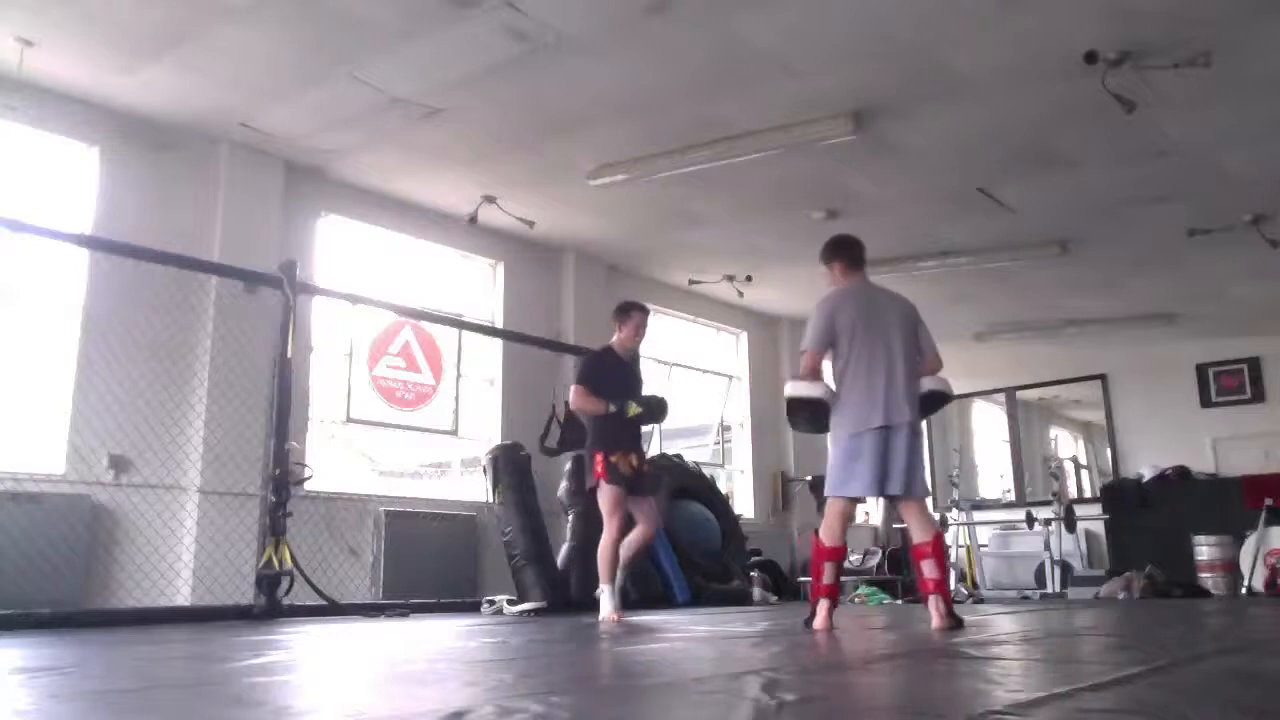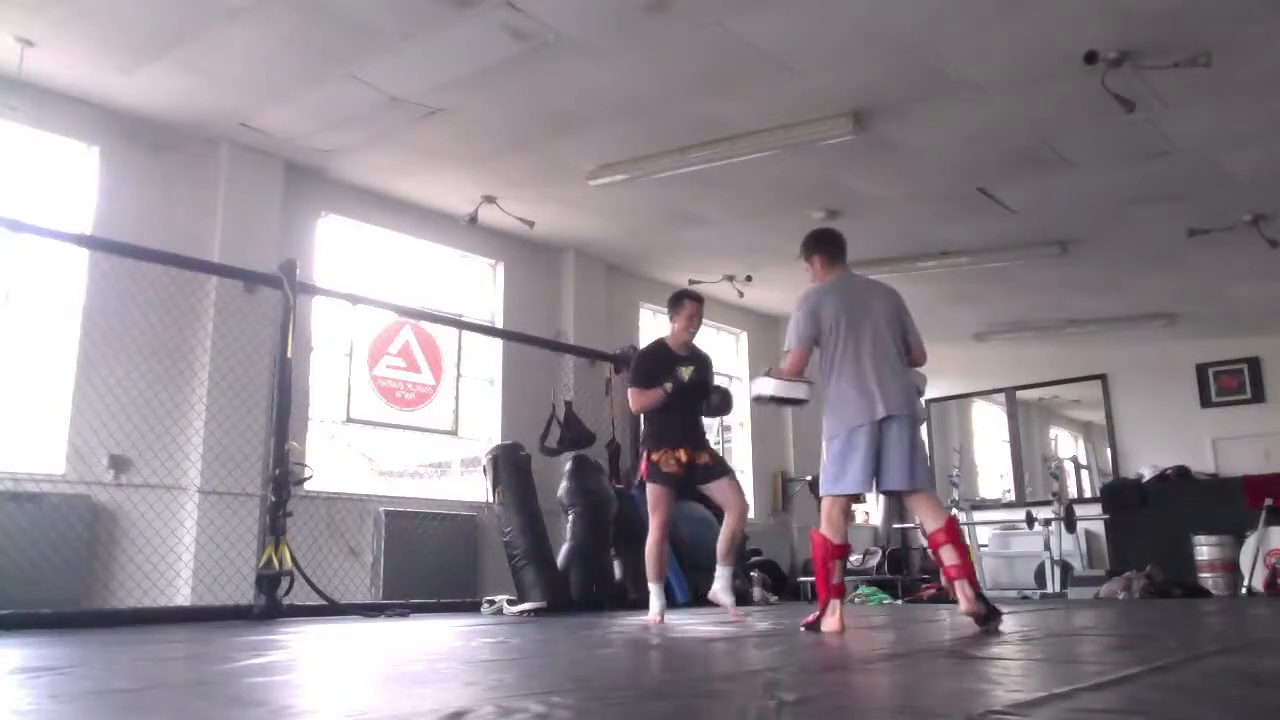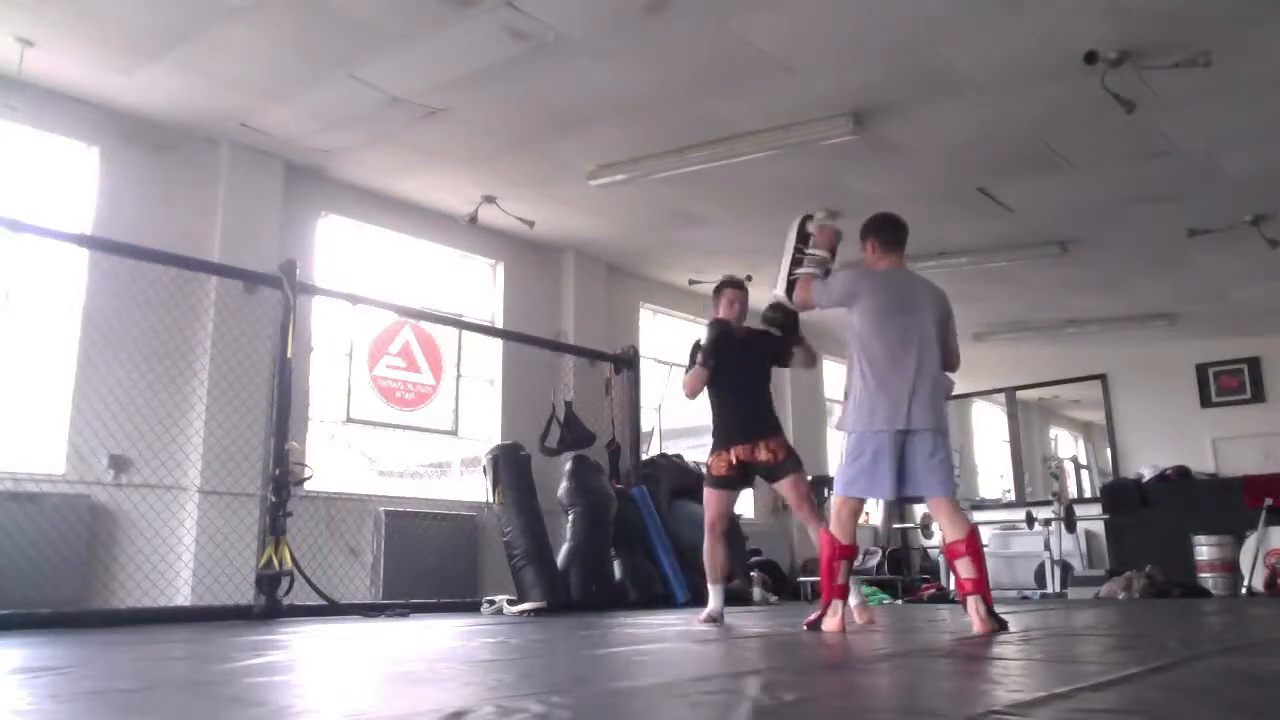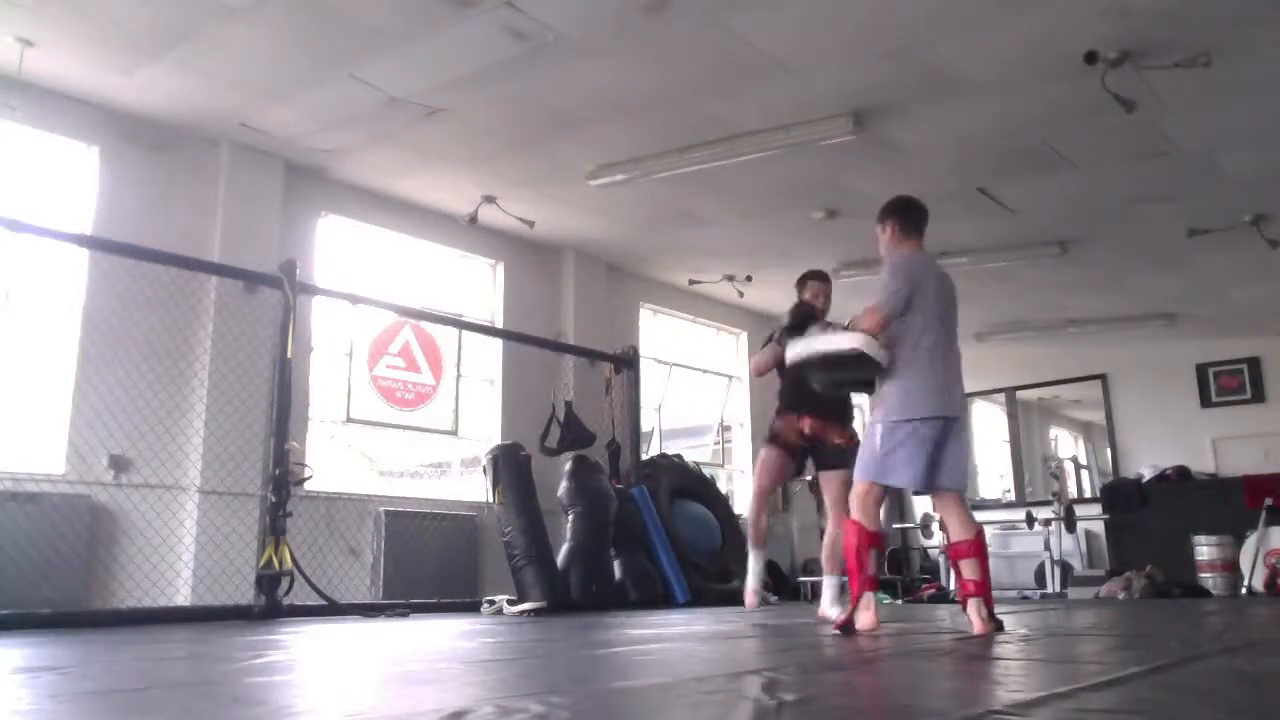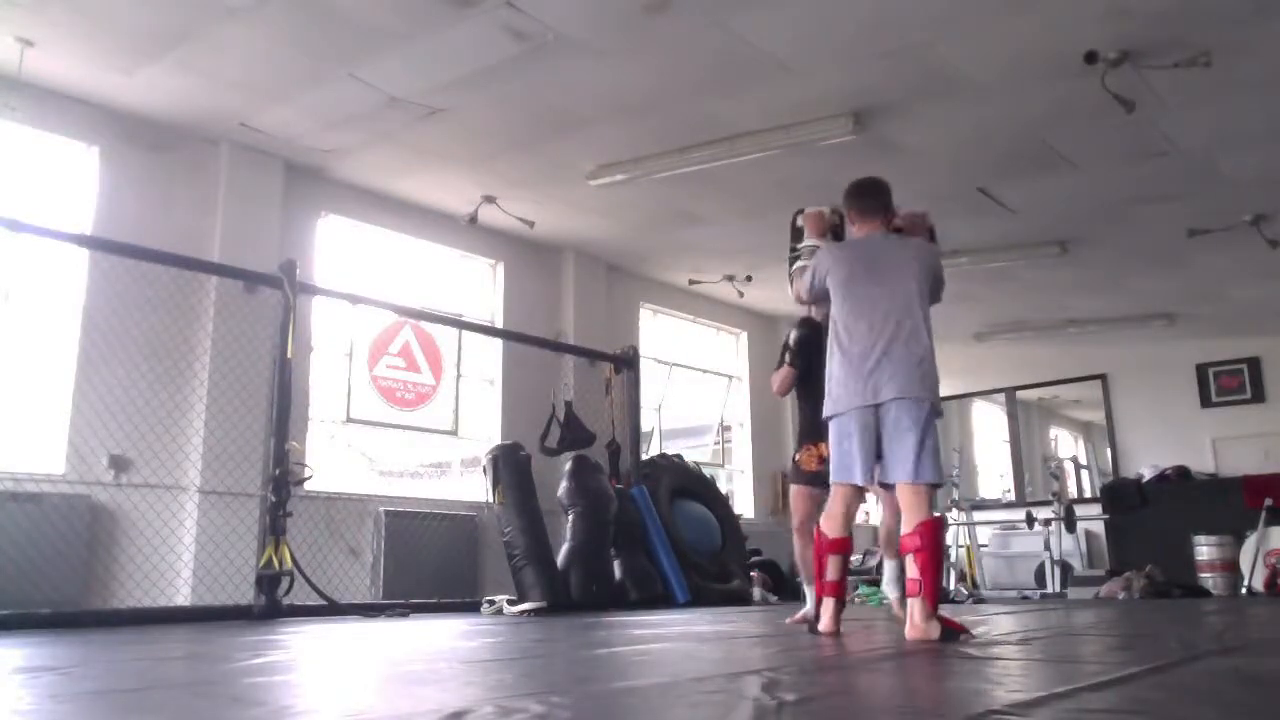
dt=1s
person 1, frame 1
left shoulder: (831, 303)
right shoulder: (902, 305)
left elbow: (808, 366)
right elbow: (933, 364)
left wrist: (820, 383)
left hip: (855, 418)
right hip: (903, 416)
left knee: (837, 510)
right knee: (913, 508)
left ankle: (822, 607)
right ankle: (939, 605)
person 1, frame 2
left shoulder: (813, 298)
right shoulder: (886, 293)
left elbow: (794, 365)
right elbow: (918, 356)
left wrist: (777, 374)
left hip: (848, 413)
right hip: (898, 408)
left knee: (834, 507)
right knee: (922, 498)
left ankle: (830, 609)
right ankle: (967, 591)
person 1, frame 3
left shoulder: (858, 280)
right shoulder: (934, 294)
left elbow: (800, 297)
right elbow: (951, 362)
left wrist: (820, 251)
left hip: (872, 418)
right hip: (925, 417)
left knee: (844, 509)
right knee: (946, 508)
left ankle: (833, 609)
right ankle: (979, 606)
person 1, frame 4
left shoulder: (901, 267)
right shoulder: (940, 276)
left elbow: (873, 324)
left wrist: (844, 330)
right wrist: (862, 325)
left hip: (905, 403)
right hip: (945, 402)
left knee: (864, 497)
right knee: (951, 501)
left ankle: (864, 605)
right ankle: (979, 608)
person 1, frame 5
left shoulder: (833, 256)
right shoulder: (921, 254)
left elbow: (800, 293)
left wrist: (811, 240)
left hip: (850, 392)
right hip: (909, 387)
left knee: (843, 495)
right knee: (914, 495)
left ankle: (828, 608)
right ankle: (920, 614)
person 2, frame 1
left shoulder: (632, 365)
right shoulder: (597, 360)
right elbow: (577, 401)
left wrist: (649, 410)
right wrist: (619, 407)
left hip: (633, 452)
right hip: (607, 451)
left knee: (651, 522)
right knee: (614, 523)
left ankle: (608, 584)
right ankle: (607, 602)
person 2, frame 2
left shoulder: (702, 359)
right shoulder: (649, 355)
right elbow: (636, 403)
right wrist: (674, 382)
left hip: (698, 447)
right hip: (662, 449)
left knee: (738, 508)
right knee: (660, 525)
left ankle: (721, 585)
right ankle: (656, 602)
person 2, frame 3
left shoulder: (763, 339)
right shoulder: (706, 346)
left elbow: (808, 362)
right elbow: (689, 391)
left wrist: (791, 333)
right wrist: (708, 349)
left hip: (768, 441)
right hip: (726, 446)
left knee: (808, 512)
right knee: (713, 526)
right ankle: (715, 605)
person 2, frame 4
right shoulder: (788, 334)
right elbow: (757, 368)
right wrist: (786, 332)
left hip: (835, 428)
right hip: (794, 422)
left knee: (839, 512)
right knee: (760, 490)
left ankle: (830, 600)
right ankle: (755, 572)
person 2, frame 5
right shoulder: (801, 336)
right elbow: (779, 387)
right wrist: (795, 349)
right hip: (813, 441)
left knee: (893, 498)
right knee: (800, 523)
left ankle: (891, 583)
right ankle: (813, 603)
